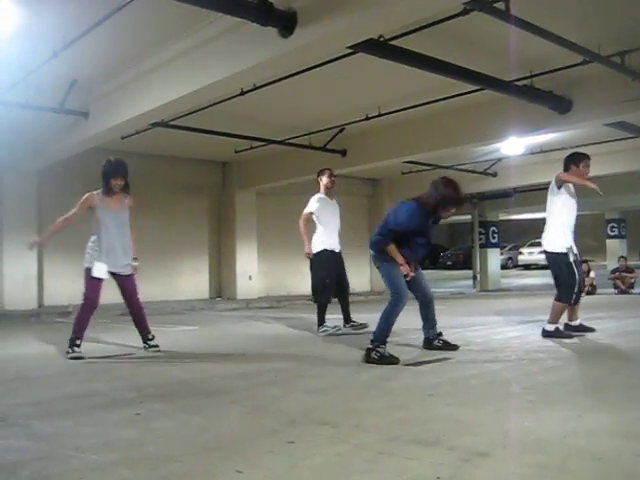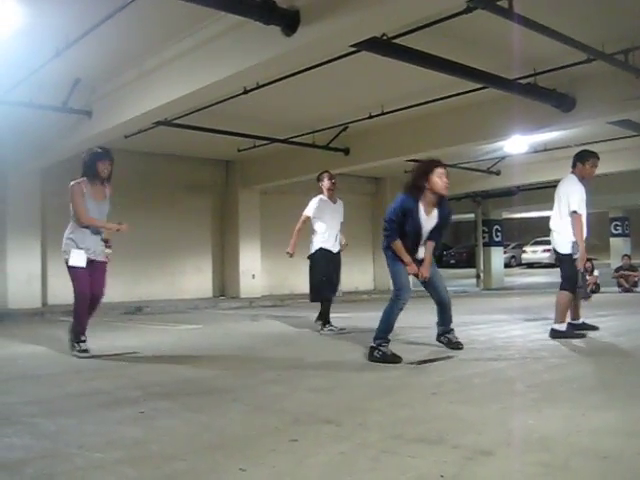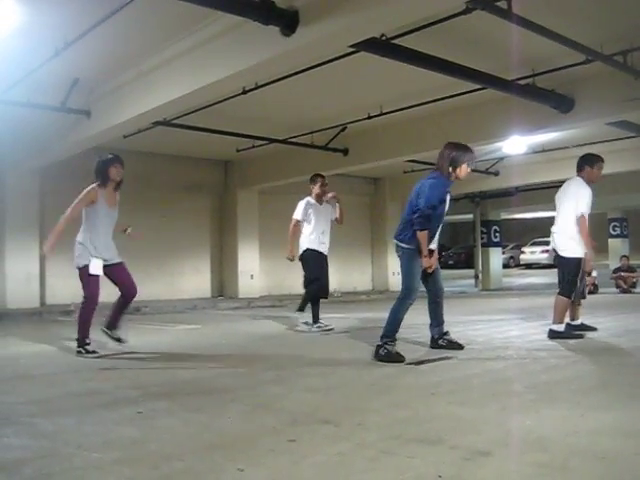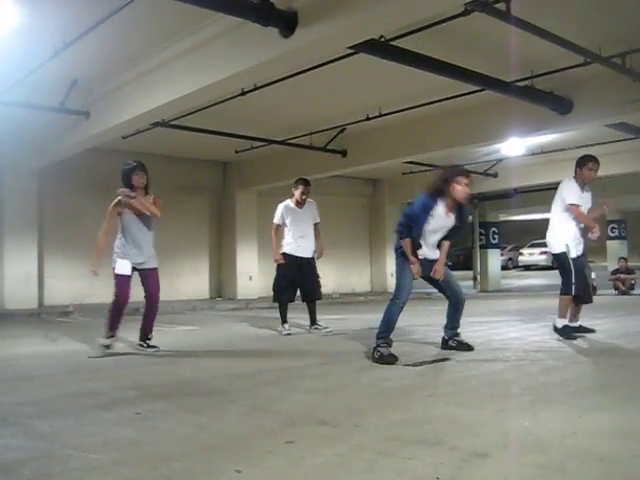
dt=0.5s
person 1, frame 1
left shoulder: (433, 215)
right shoulder: (411, 211)
right elbow: (383, 238)
left wrist: (411, 264)
right wrist: (401, 263)
left hip: (406, 257)
right hip: (385, 255)
left knee: (426, 295)
right knee: (400, 297)
left ankle: (432, 337)
right ankle: (375, 348)
person 1, frame 2
left shoulder: (443, 207)
right shoulder: (405, 201)
left elbow: (434, 237)
right elbow: (390, 233)
left wrist: (427, 263)
right wrist: (408, 263)
left hip: (423, 257)
right hip: (397, 254)
left knee: (443, 297)
right knee: (402, 295)
left ankle: (445, 333)
right ankle: (378, 346)
person 1, frame 3
left shoulder: (444, 186)
right shoulder: (433, 185)
right elbow: (420, 221)
left wrist: (434, 252)
right wrist: (424, 254)
left hip: (426, 248)
right hip: (411, 246)
left knee: (437, 292)
right knee: (410, 293)
left ankle: (438, 335)
right ankle: (385, 344)
person 1, frame 4
left shoulder: (461, 212)
right shoulder: (425, 203)
right elbow: (403, 231)
left wrist: (441, 263)
right wrist: (413, 261)
left hip: (433, 260)
right hip: (409, 257)
left knee: (458, 296)
right knee: (400, 297)
left ankle: (450, 337)
right ankle: (381, 345)
person 2, frame 1
left shoulder: (128, 201)
right shoulder: (93, 199)
right elbow: (67, 219)
left wrist: (134, 258)
right wrist: (43, 238)
left hip: (122, 260)
right hip: (98, 258)
left knee: (133, 301)
right knee: (90, 302)
left ankle: (148, 339)
right ankle: (74, 344)
person 2, frame 2
left shoulder: (107, 189)
right shoulder: (77, 186)
right elbow: (83, 218)
left wrist: (106, 245)
right wrist: (114, 226)
left hip: (96, 248)
right hip: (77, 245)
left knee: (97, 294)
right knee: (84, 293)
left ankle: (75, 332)
right ankle: (79, 339)
person 2, frame 3
left shoulder: (116, 196)
right shoulder: (93, 192)
right elbow: (69, 215)
left wrist: (122, 230)
right wrist: (51, 240)
left hip: (109, 253)
right hip: (88, 252)
left knee: (130, 289)
right knee: (91, 298)
left ankle: (111, 327)
right ankle: (82, 343)
person 2, frame 4
left shoulder: (153, 200)
right shoulder: (119, 203)
left elbow: (157, 214)
right elbow: (105, 233)
left wrist: (134, 200)
right wrist: (97, 260)
left hip: (147, 257)
right hip: (124, 256)
left knee: (153, 299)
right knee: (121, 297)
left ankle: (145, 339)
right ankle: (110, 334)
person 3, frame 1
left shoulder: (566, 188)
right shoulder: (560, 182)
right elbow: (561, 176)
right wrist: (590, 184)
left hip: (563, 243)
right hip: (558, 245)
left knee: (575, 283)
right knee: (570, 284)
left ankle: (573, 322)
right ankle: (550, 327)
person 3, frame 2
left shoulder: (567, 183)
right shoulder: (575, 186)
right elbow: (576, 217)
right wrist: (581, 247)
left hip: (562, 242)
right hip: (569, 243)
left knee: (573, 282)
right knee: (571, 283)
left ankle: (576, 321)
right ankle: (558, 327)
person 3, frame 3
left shoulder: (568, 186)
right shoulder: (583, 189)
right elbow: (581, 220)
right wrist: (589, 250)
left hip: (561, 242)
right hip: (571, 245)
left knee: (576, 284)
right knee: (569, 286)
left ankle: (574, 322)
right ankle: (556, 328)
person 3, frame 4
left shoulder: (586, 190)
right shoulder: (568, 185)
left elbow: (586, 214)
right elbow: (575, 211)
left wrist: (601, 210)
right wrist: (594, 226)
left hip: (574, 242)
right hip: (562, 242)
left knee: (582, 281)
right knee: (573, 280)
left ankle: (573, 323)
right ankle: (561, 322)
person 4, frame 1
left shoulder: (333, 202)
right shoulder: (317, 199)
right elbow: (303, 221)
right wrist: (307, 244)
left hip: (334, 249)
right hip: (322, 250)
left knee: (342, 286)
right knee: (325, 287)
left ankle: (348, 321)
right ankle: (321, 325)
person 4, frame 2
left shoulder: (340, 203)
right shoulder: (318, 202)
right elbow: (301, 222)
left wrist: (342, 239)
right wrist: (292, 244)
left hip: (334, 250)
right hip: (321, 249)
left knee: (331, 285)
right knee: (325, 285)
left ankle: (322, 316)
right ankle: (325, 324)
person 4, frame 3
left shoulder: (329, 204)
right shoulder: (305, 204)
left elbow: (340, 221)
right elbow: (293, 226)
left wrist: (338, 203)
right wrist: (290, 249)
left hip: (322, 251)
right hip: (309, 250)
left knee: (320, 285)
right knee: (316, 281)
left ankle: (316, 321)
right ankle: (300, 312)
person 4, frame 4
left shoulder: (312, 205)
right shoulder: (284, 207)
left elbow: (316, 226)
right elbow: (275, 230)
left wrist: (320, 245)
right wrist: (276, 252)
left hip: (308, 255)
right hip: (289, 255)
left knee: (311, 289)
right knee: (284, 289)
left ankle: (314, 323)
right ankle: (284, 323)
